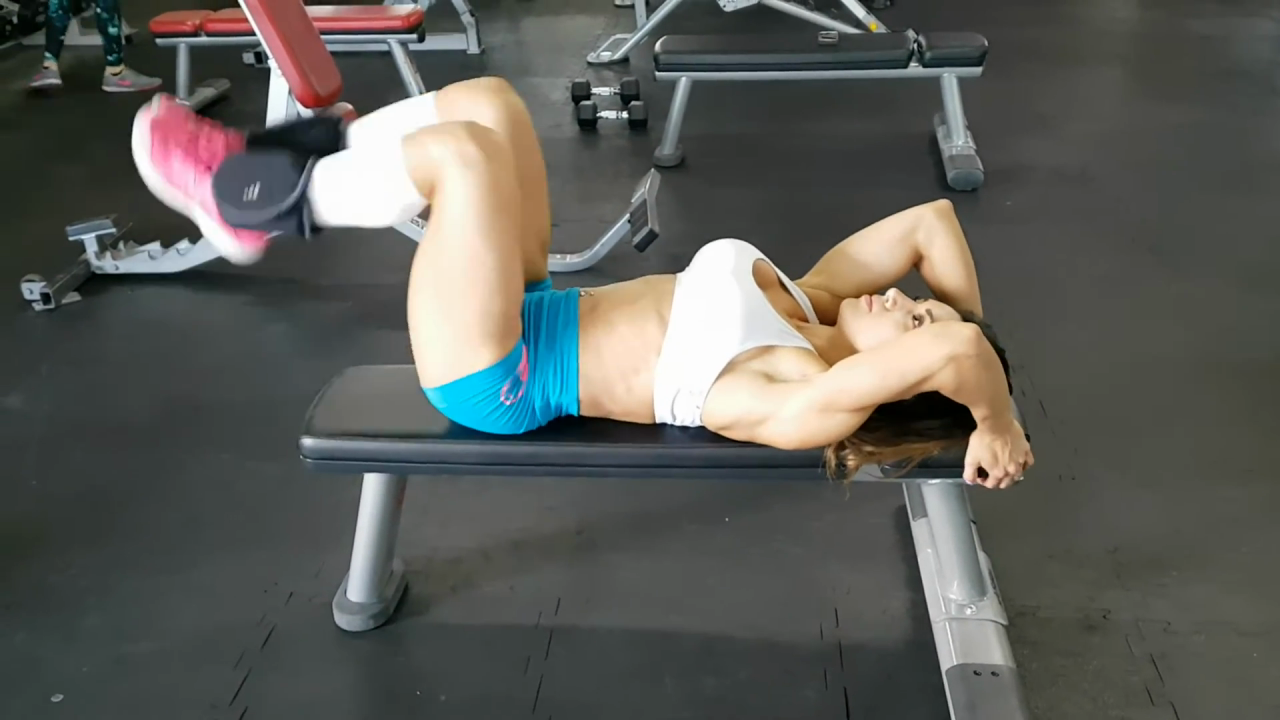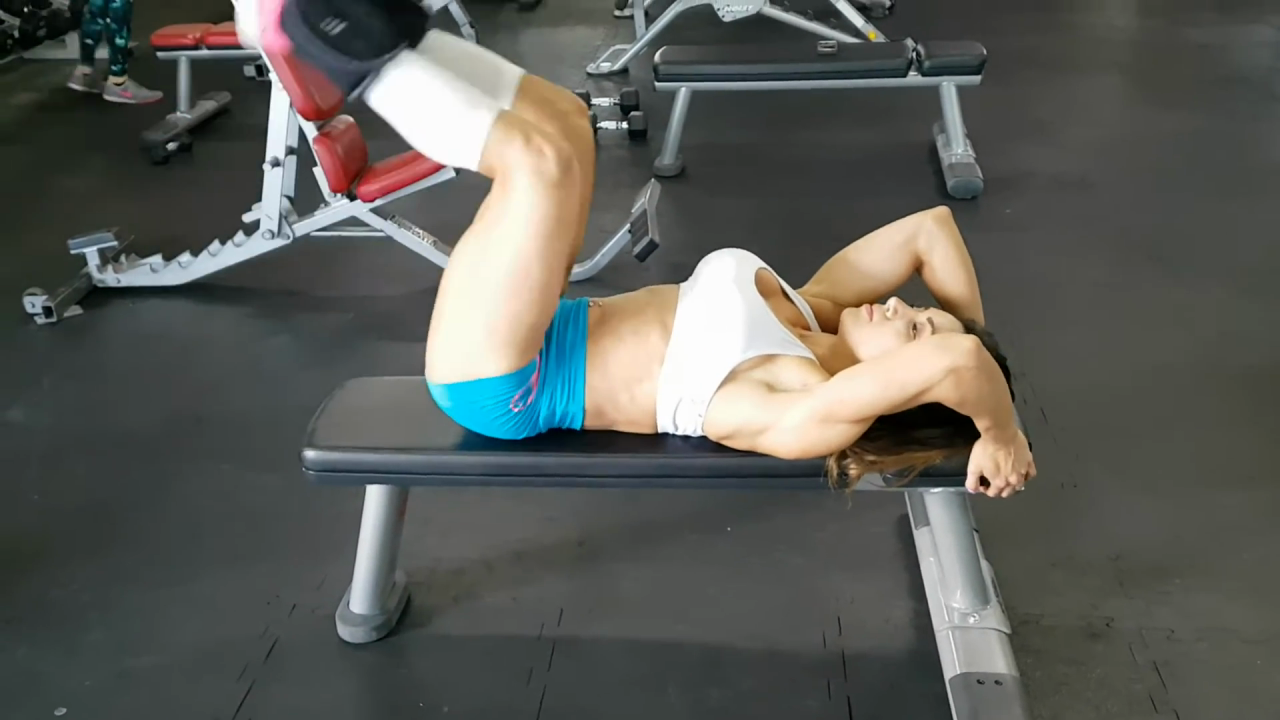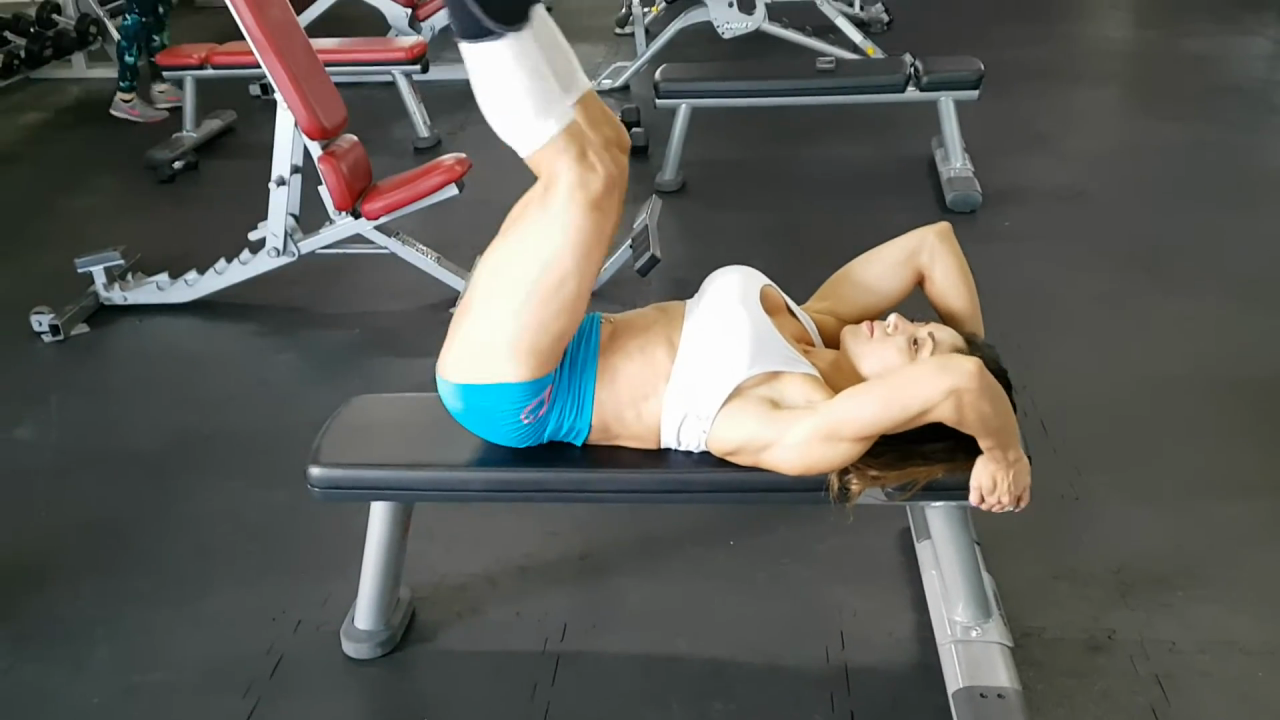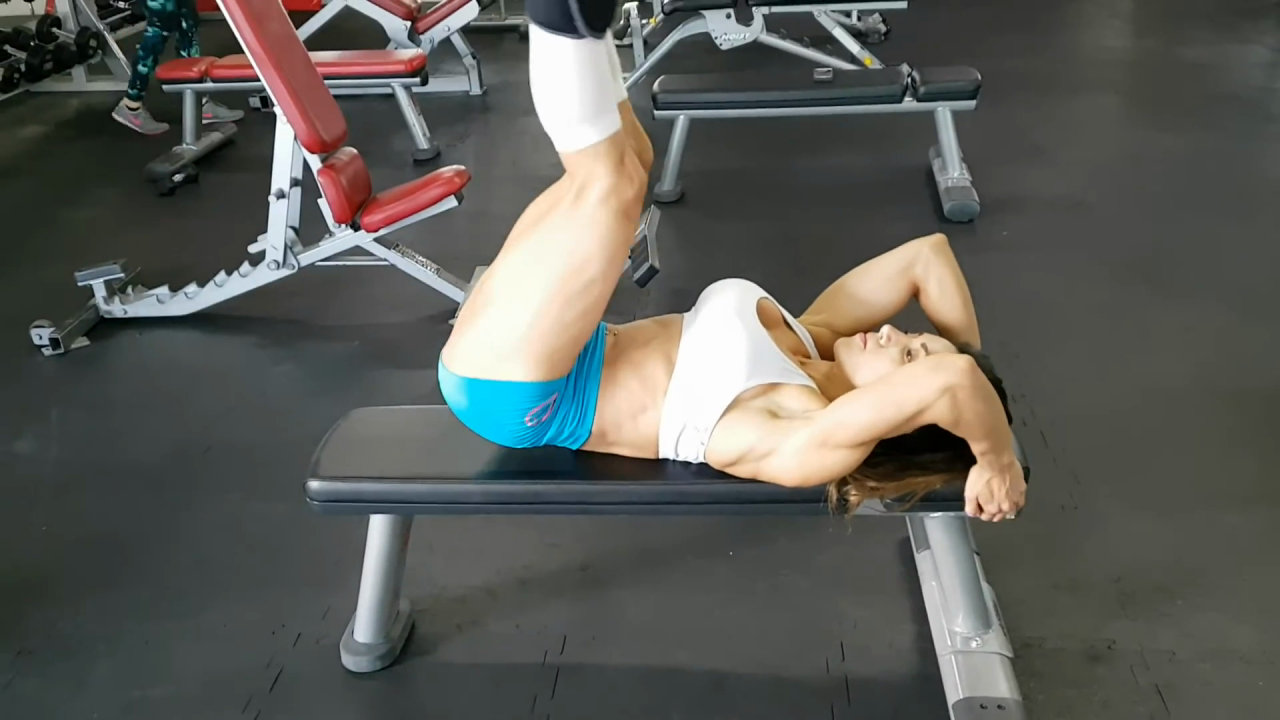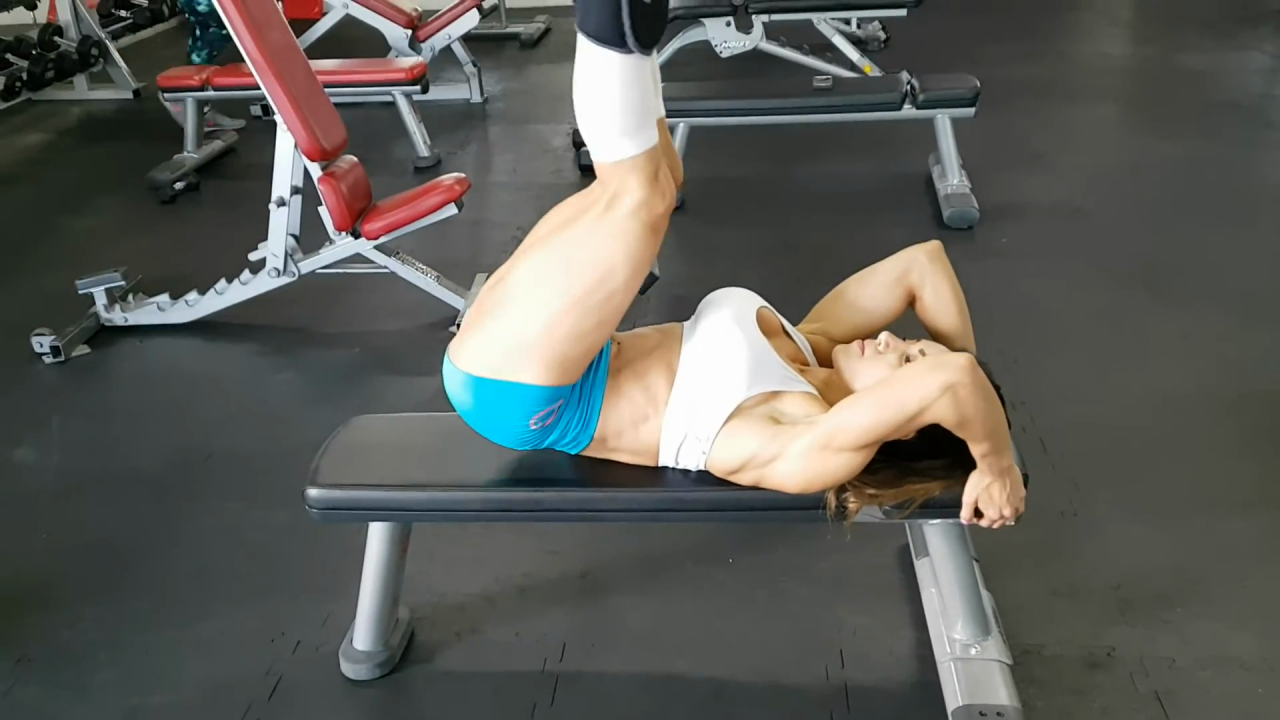
dt=0.2s
person 1, frame 1
left shoulder: (824, 405)
right shoulder: (811, 314)
left elbow: (958, 362)
right elbow: (933, 222)
left wrist: (994, 421)
right wrist: (974, 338)
left hip: (491, 389)
right hip: (531, 330)
left knee: (461, 152)
right knee: (490, 104)
left ankle: (246, 195)
right ankle: (263, 165)
person 1, frame 2
left shoulder: (813, 420)
right shoulder: (802, 319)
left elbow: (958, 362)
right elbow: (931, 227)
left wrist: (999, 438)
right wrist: (968, 344)
left hip: (503, 387)
right hip: (554, 341)
left knee: (545, 159)
right knee: (556, 117)
person 1, frame 3
left shoulder: (817, 428)
right shoulder: (820, 333)
left elbow: (955, 382)
right elbow: (934, 243)
left wrist: (1004, 454)
right wrist: (983, 369)
left hip: (504, 396)
right hip: (529, 371)
left knee: (586, 168)
right knee: (596, 140)
person 1, frame 4
left shoulder: (817, 448)
right shoulder: (811, 342)
left elbow: (949, 378)
right elbow: (926, 256)
left wrist: (995, 457)
right wrist: (971, 362)
left hip: (508, 392)
person 1, frame 5
left shoulder: (816, 451)
right shoulder: (811, 353)
right elbow: (923, 262)
left wrist: (995, 465)
right wrist: (968, 366)
left hip: (509, 391)
left knee: (642, 190)
